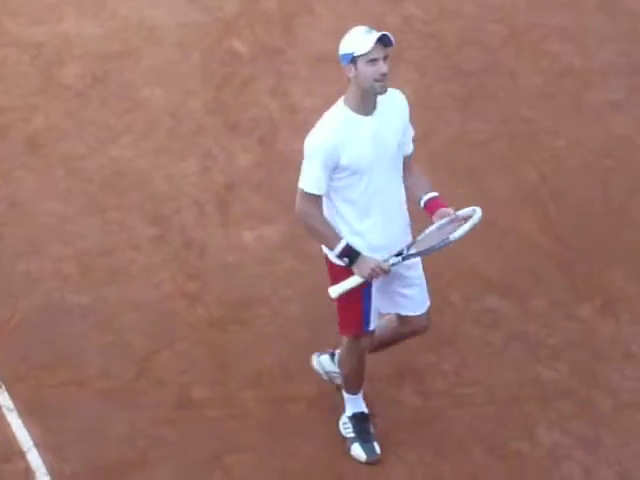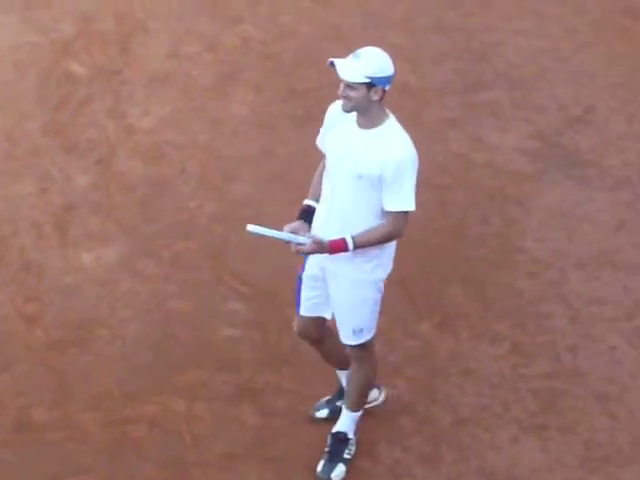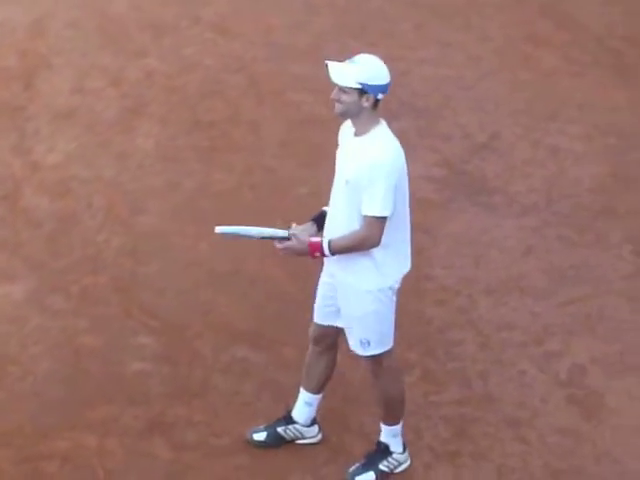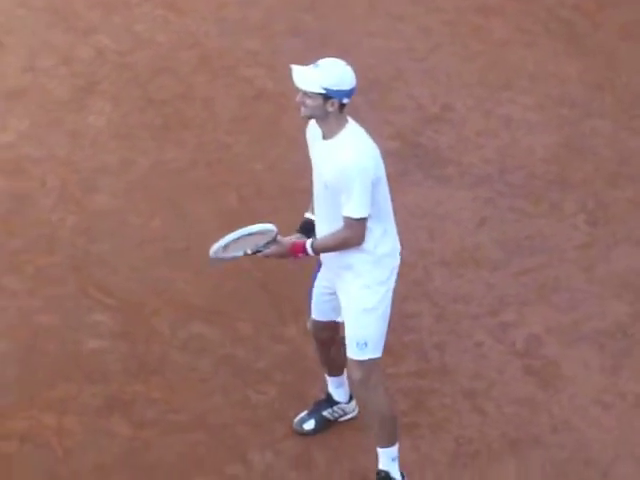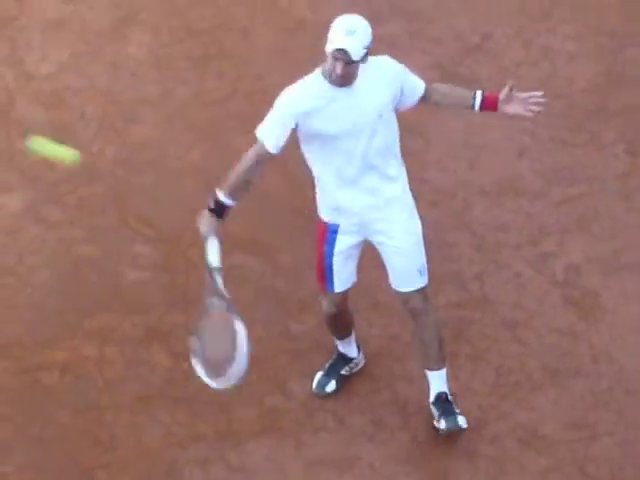
dt=1s
person 1, frame 1
left shoulder: (396, 104)
right shoulder: (327, 135)
right elbow: (305, 208)
left wrist: (433, 203)
right wrist: (352, 257)
left hip: (397, 245)
right hip: (354, 255)
left knee: (415, 322)
right knee: (358, 338)
left ankle: (334, 361)
right ankle: (354, 415)
person 1, frame 2
left shoulder: (398, 151)
right shoulder: (336, 115)
left elbow: (395, 226)
left wrist: (334, 246)
right wrist: (305, 216)
left hip: (361, 264)
right hip: (320, 248)
left knee: (359, 348)
right knee: (309, 328)
left ankle: (344, 431)
right ankle: (359, 390)
person 1, frame 3
left shoulder: (381, 157)
right shoulder: (349, 131)
left elbow: (370, 236)
left wrist: (314, 248)
right wrist: (318, 223)
left hip: (369, 275)
right hip: (340, 265)
left knee: (378, 361)
right knee: (320, 339)
right ankle: (302, 421)
person 1, frame 4
left shoulder: (354, 157)
right shoulder: (317, 131)
left elbow: (353, 234)
left wrist: (296, 248)
right wrist: (307, 228)
left hip: (366, 268)
right hip: (336, 261)
left knee: (363, 373)
right knee: (321, 330)
right ankle: (338, 401)
person 1, frame 5
left shoulder: (387, 74)
right shoulder: (299, 99)
left elbow: (428, 93)
right elbow: (261, 153)
left wrist: (491, 103)
right wrist: (217, 207)
left hip: (392, 203)
right hip: (339, 214)
left knee: (416, 303)
right knee: (332, 304)
left ankle: (440, 394)
right ankle: (349, 354)
